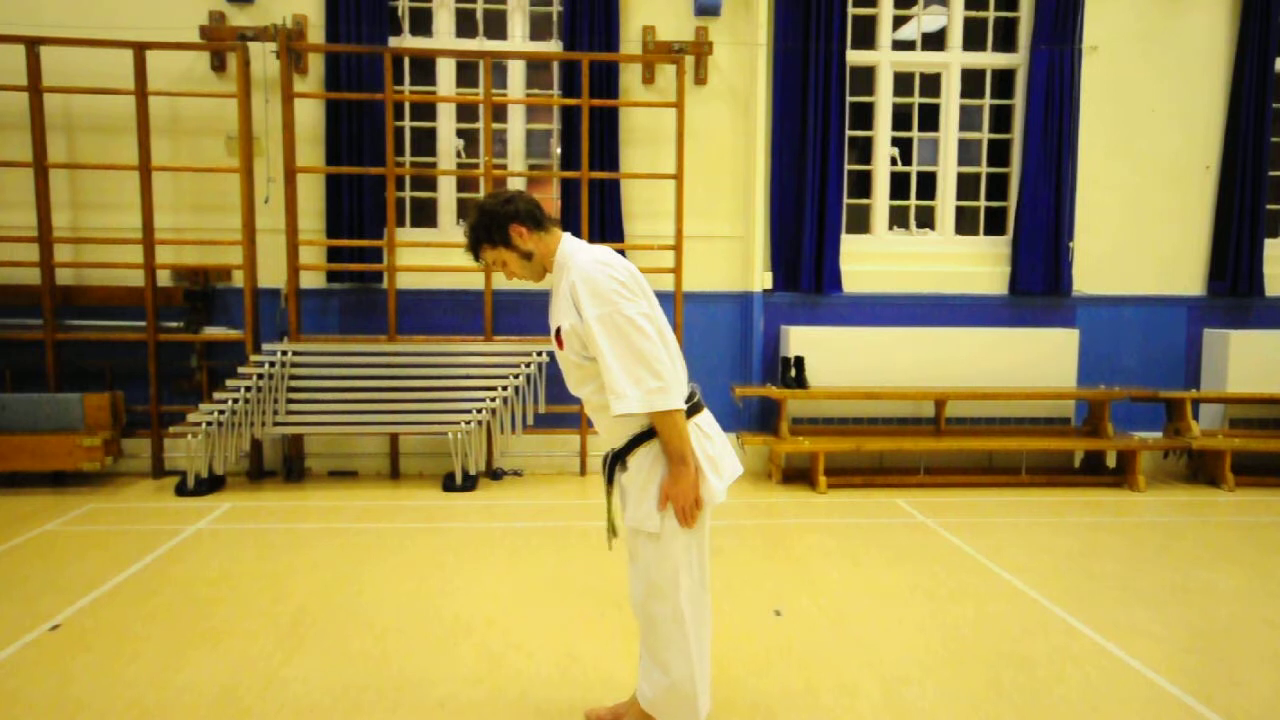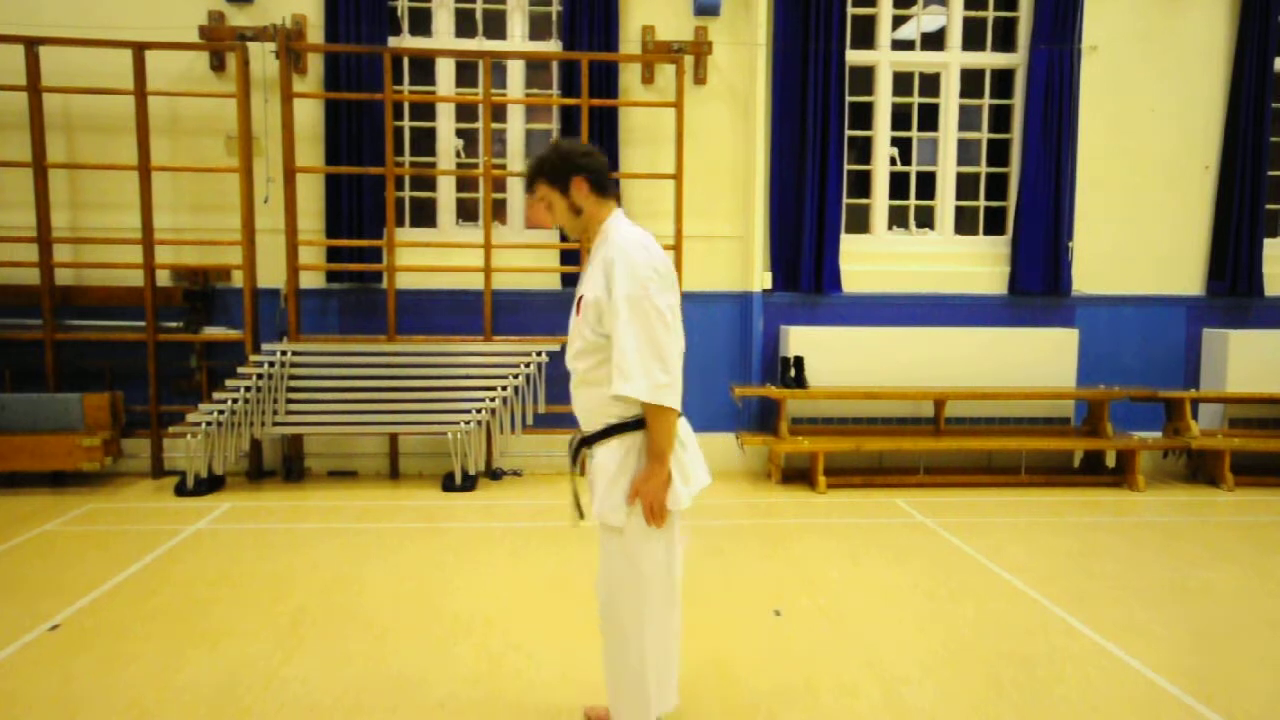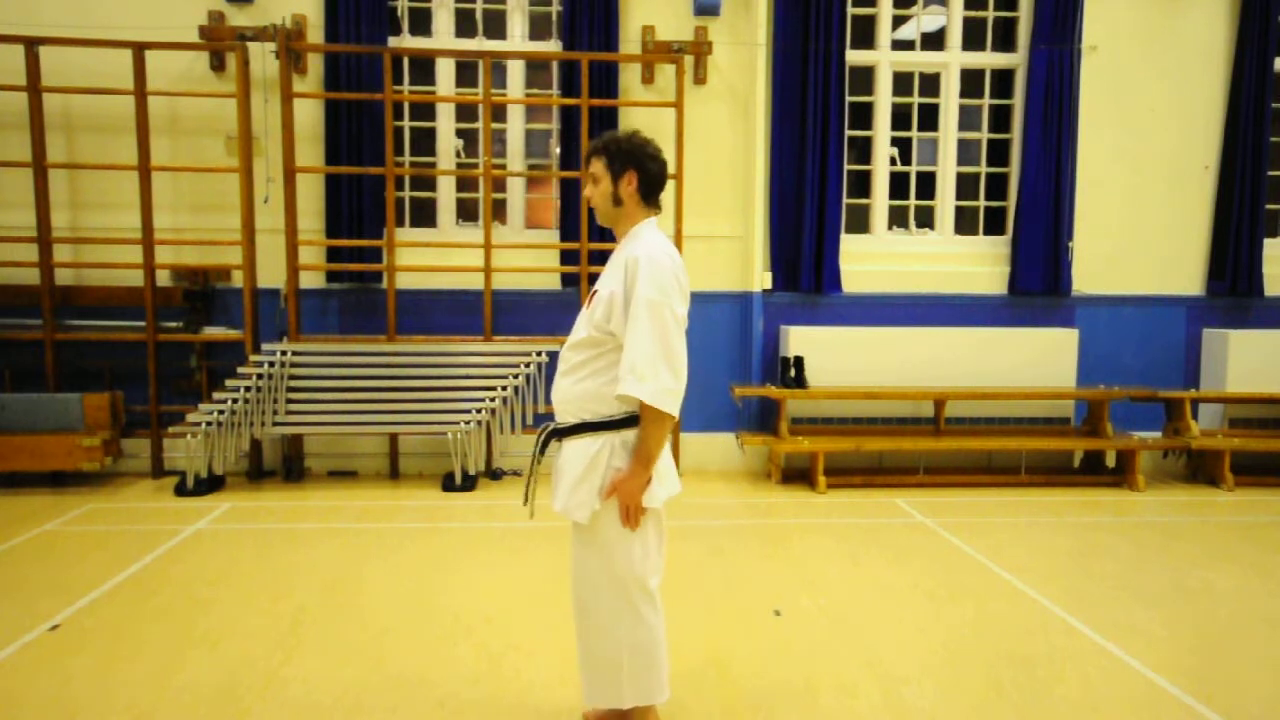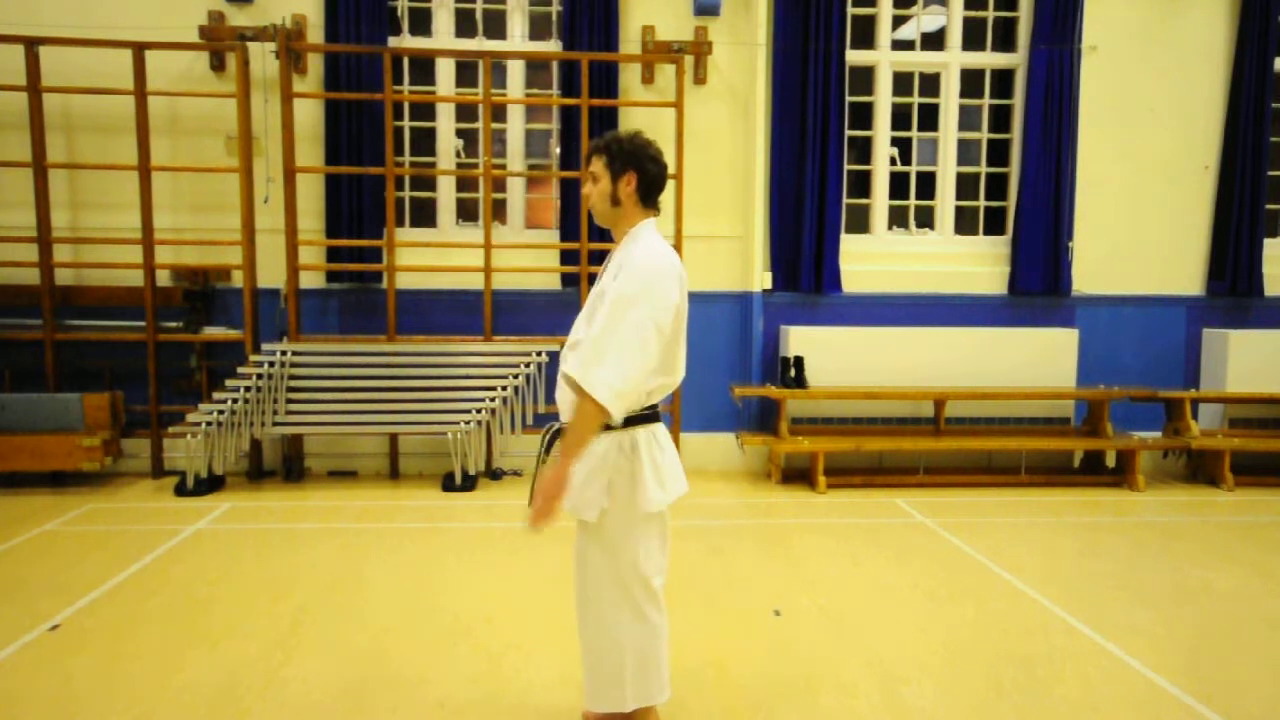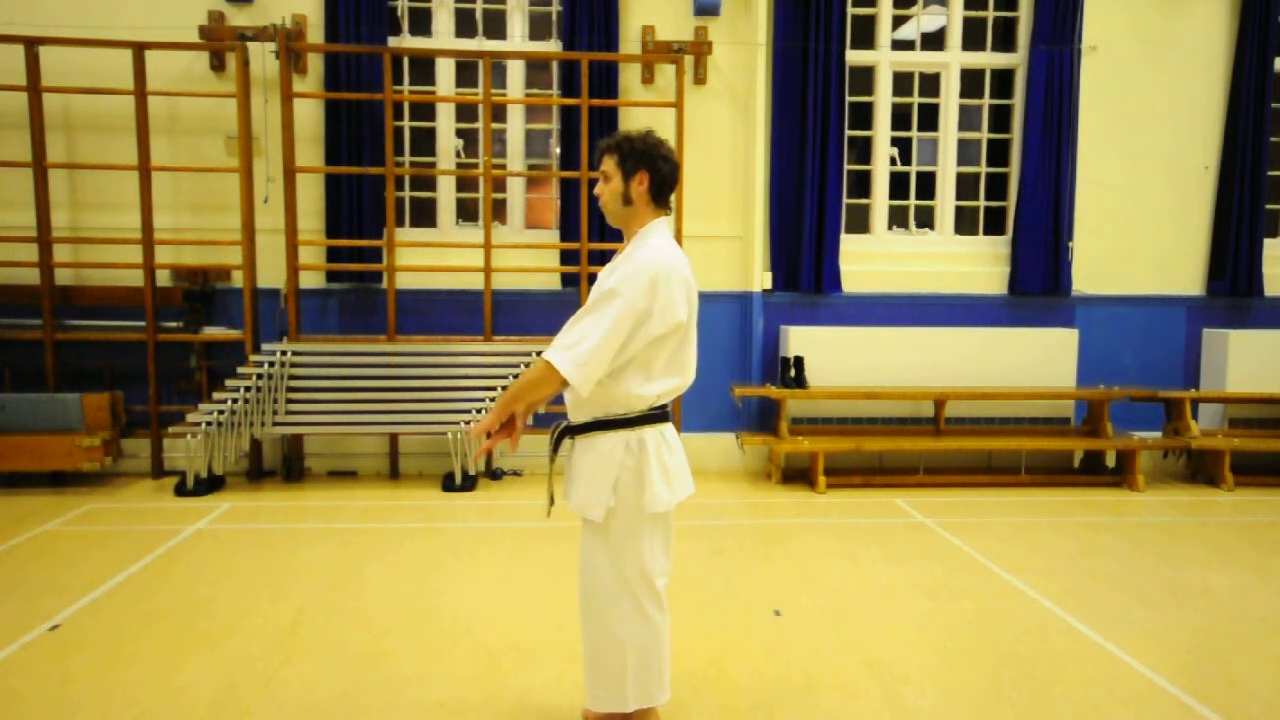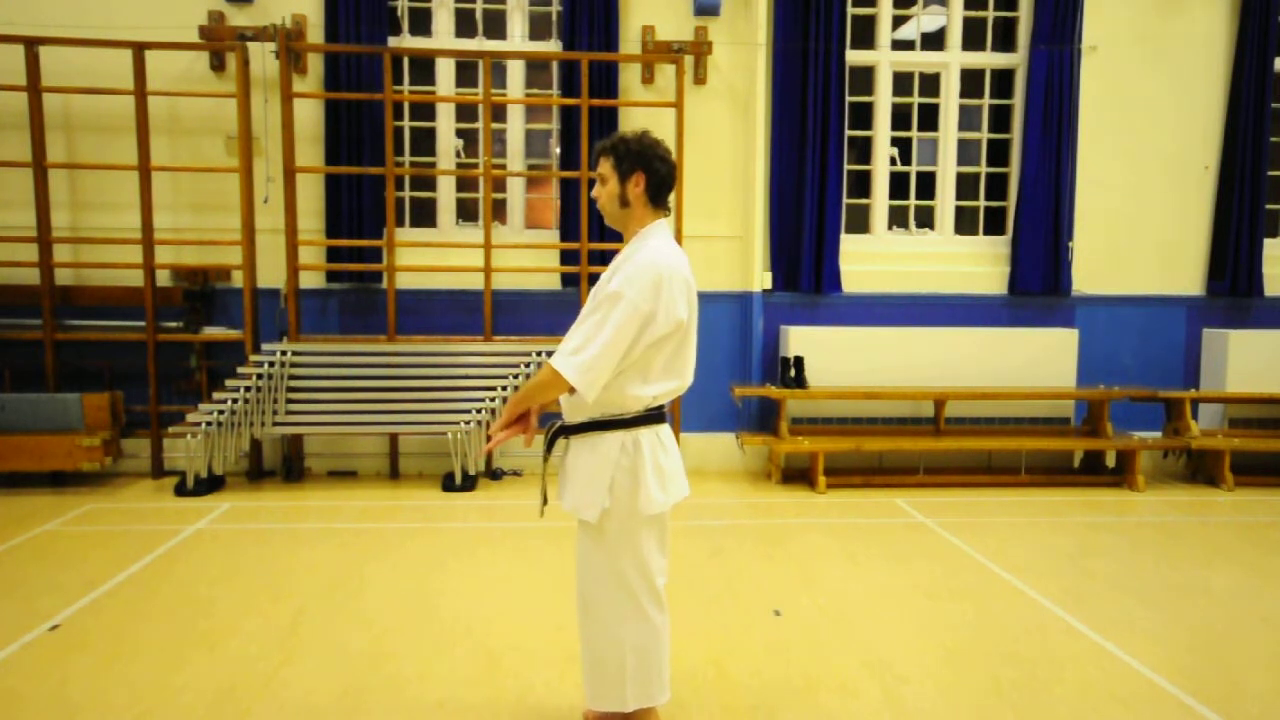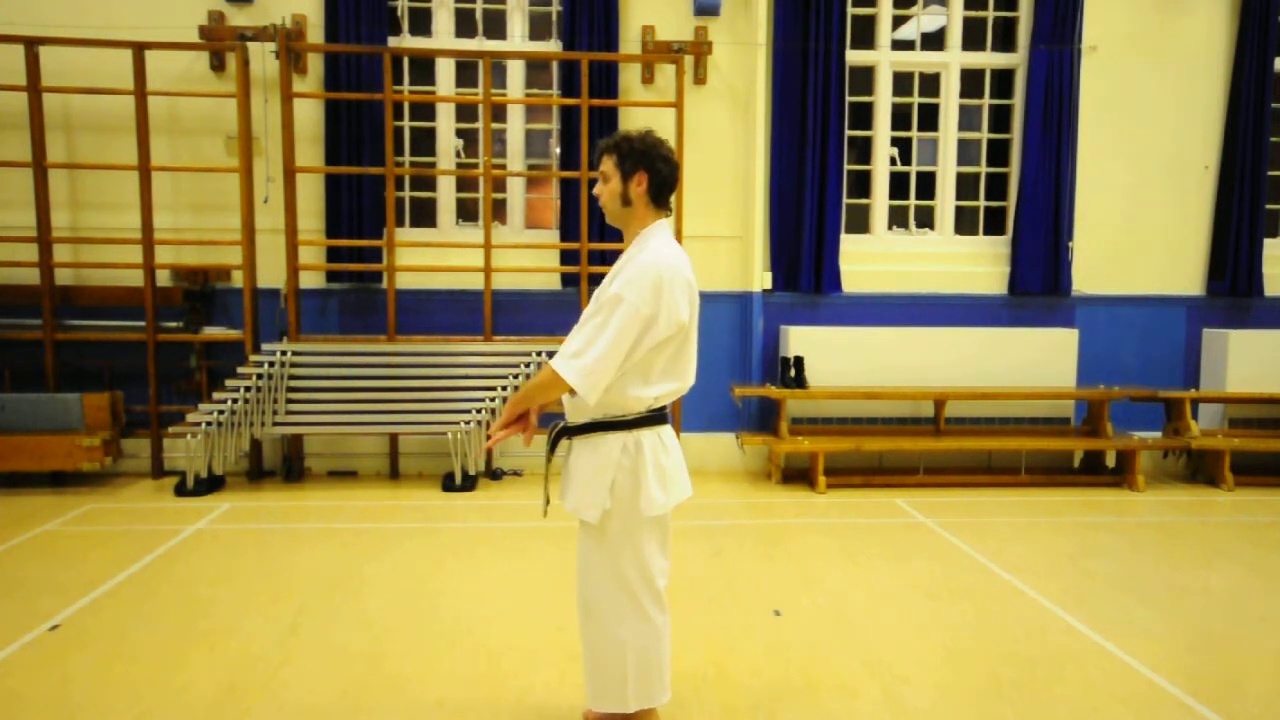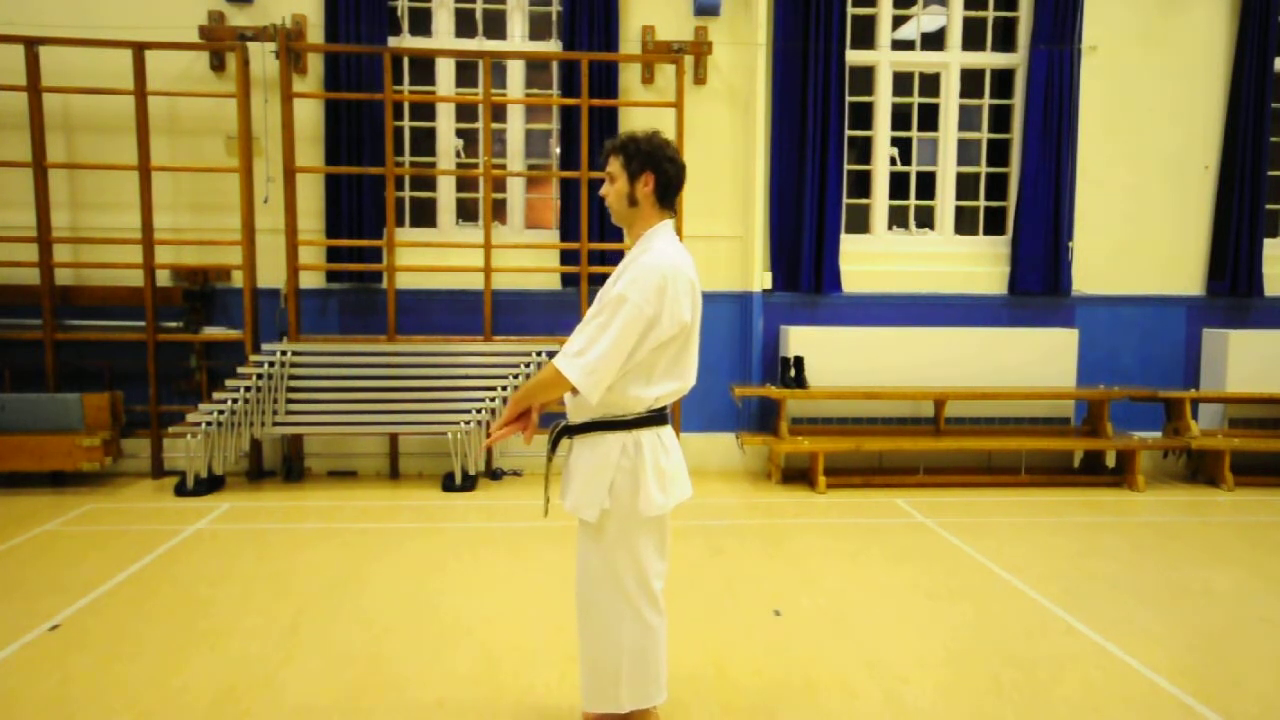
dt=0.5s
person 1, frame 1
left shoulder: (592, 273)
right shoulder: (570, 279)
left elbow: (653, 378)
left wrist: (681, 467)
left hip: (668, 452)
right hip: (644, 453)
left knee: (670, 594)
right knee: (652, 589)
person 1, frame 2
left shoulder: (630, 253)
right shoulder: (606, 253)
left elbow: (657, 376)
left wrist: (656, 466)
left hip: (640, 453)
right hip: (621, 451)
left knee: (636, 591)
right knee: (632, 587)
person 1, frame 3
left shoulder: (651, 259)
right shoulder: (630, 255)
left elbow: (660, 381)
left wrist: (640, 470)
left hip: (614, 455)
right hip: (598, 450)
left knee: (620, 590)
right knee: (610, 589)
person 1, frame 4
left shoulder: (647, 263)
right shoulder: (630, 256)
left elbow: (610, 376)
left wrist: (563, 464)
right wrist: (571, 454)
left hip: (622, 455)
right hip: (607, 450)
left knee: (624, 590)
right knee: (608, 587)
person 1, frame 5
left shoulder: (652, 265)
right shoulder: (641, 258)
left elbow: (575, 355)
right elbow: (584, 353)
left wrist: (503, 405)
right wrist: (522, 408)
left hip: (628, 455)
right hip: (620, 448)
left knee: (627, 592)
right knee: (615, 589)
person 1, frame 6
left shoulder: (651, 264)
right shoulder: (642, 258)
left elbow: (579, 361)
right elbow: (592, 357)
left wrist: (518, 403)
right wrist: (535, 405)
left hip: (623, 454)
right hip: (615, 448)
left knee: (625, 592)
right knee: (616, 589)
person 1, frame 7
left shoulder: (653, 265)
right shoulder: (648, 259)
left elbow: (582, 363)
right elbow: (595, 358)
left wrist: (519, 402)
right wrist: (537, 402)
left hip: (625, 454)
right hip: (622, 448)
left knee: (627, 593)
right knee: (621, 589)
person 1, frame 8
left shoulder: (657, 267)
right shoulder: (650, 259)
left elbow: (585, 362)
right elbow: (597, 356)
left wrist: (521, 400)
right wrist: (536, 402)
left hip: (625, 455)
right hip: (619, 449)
left knee: (624, 589)
right knee: (616, 585)
